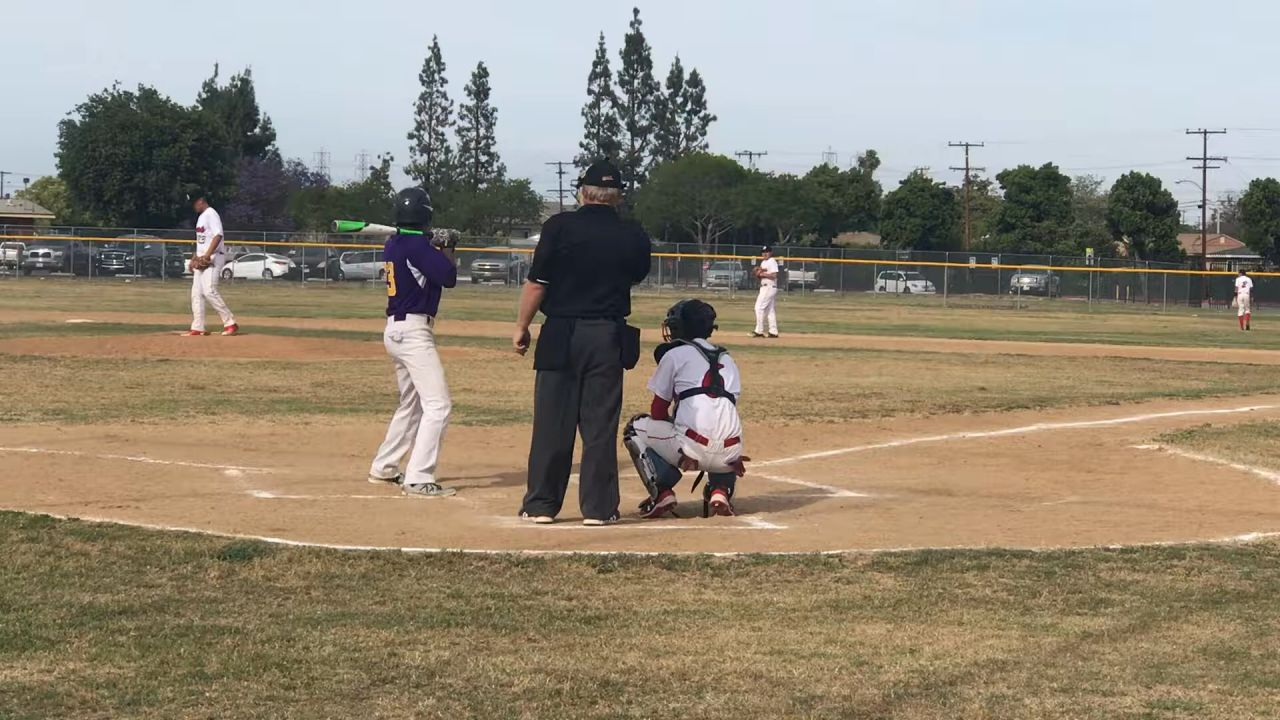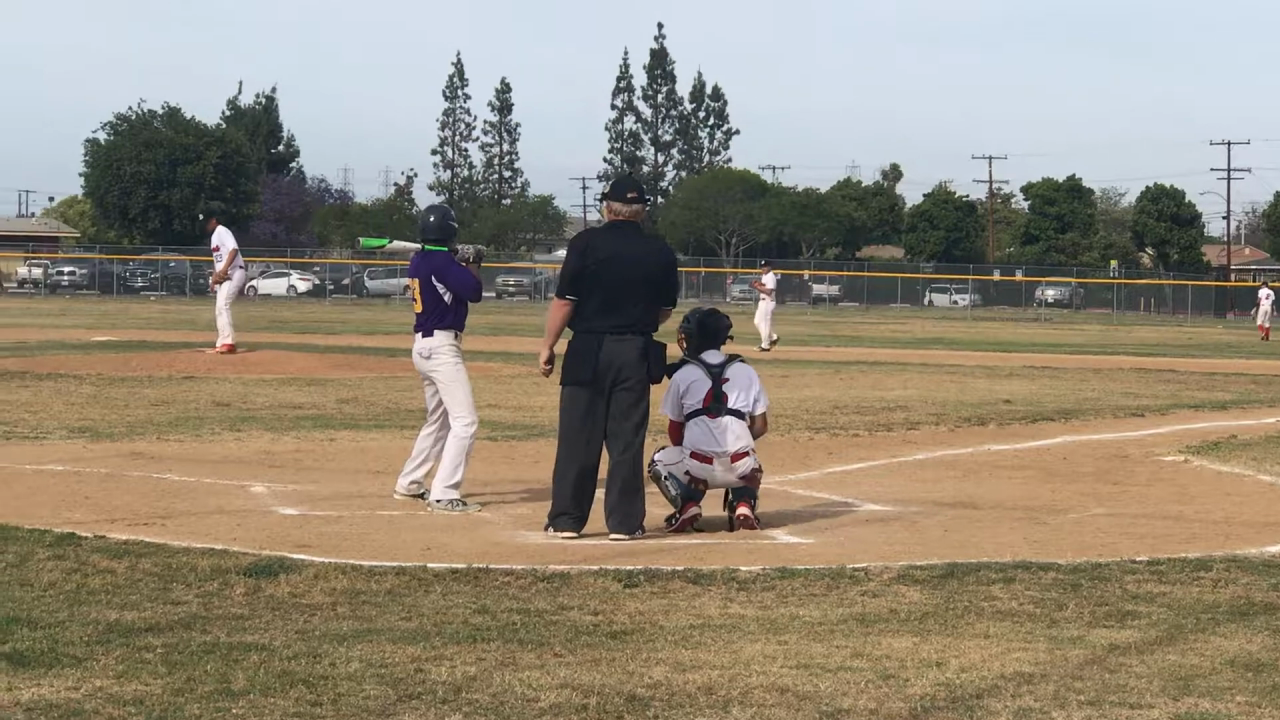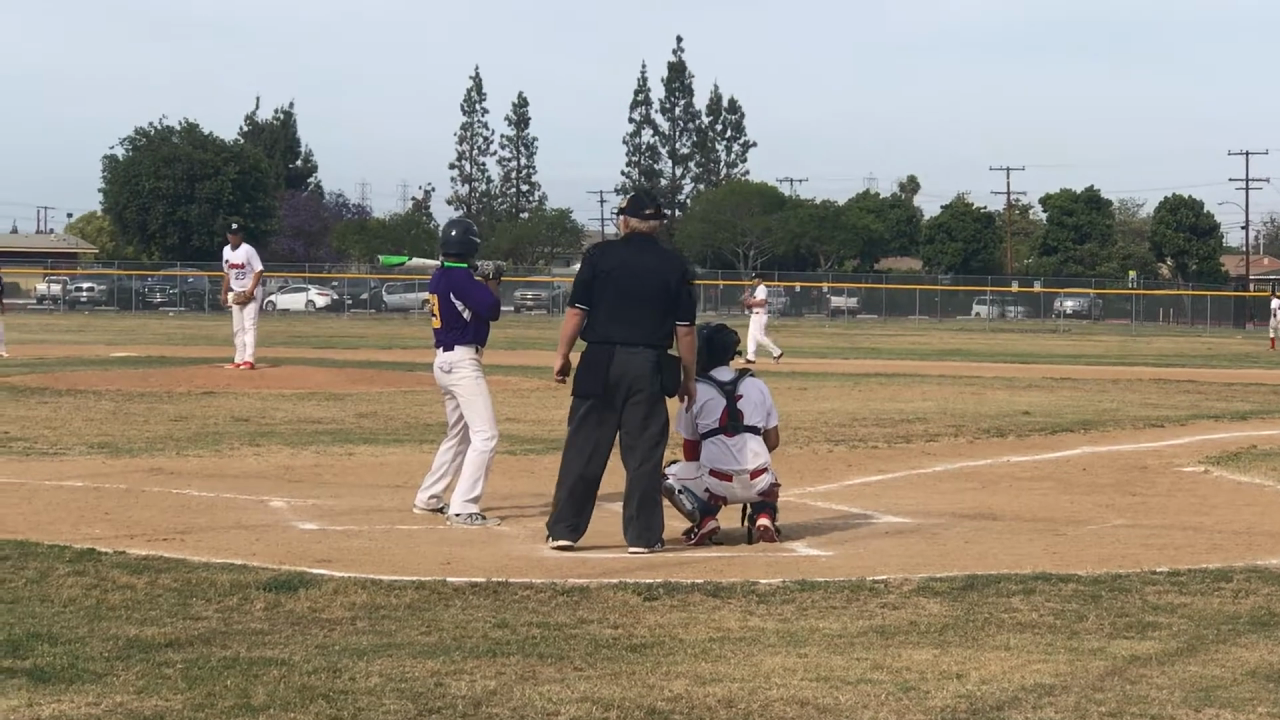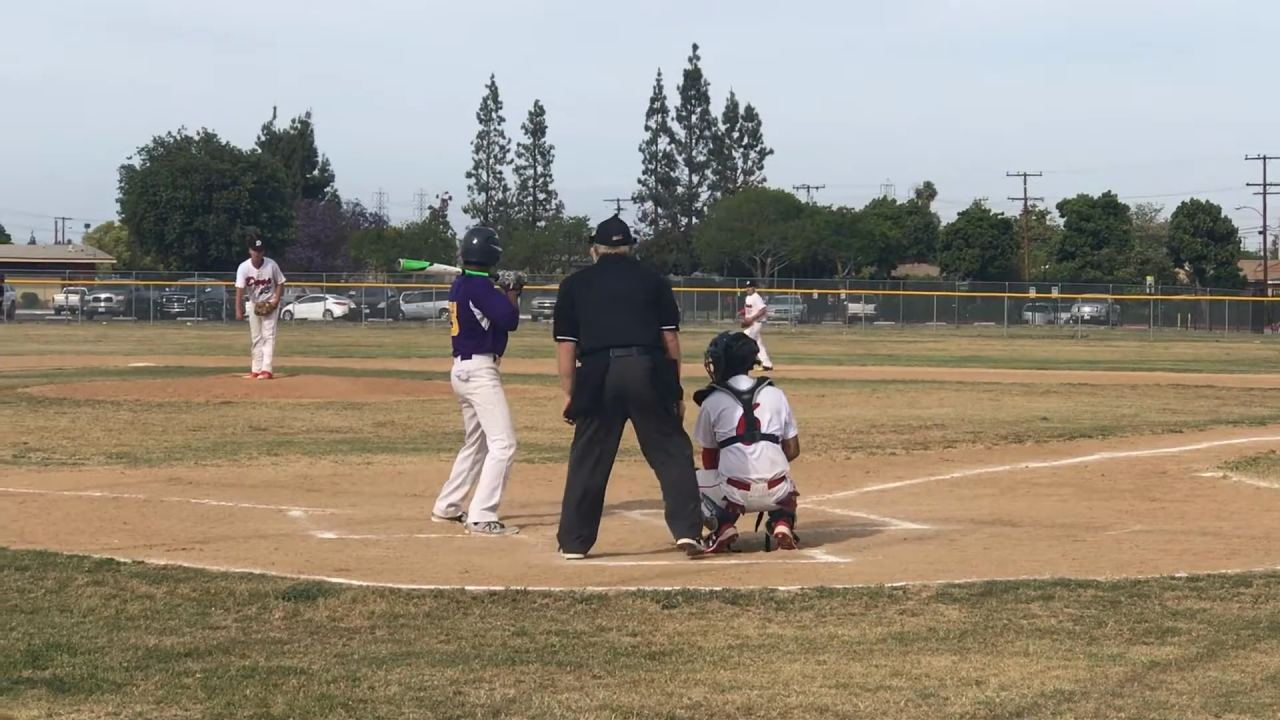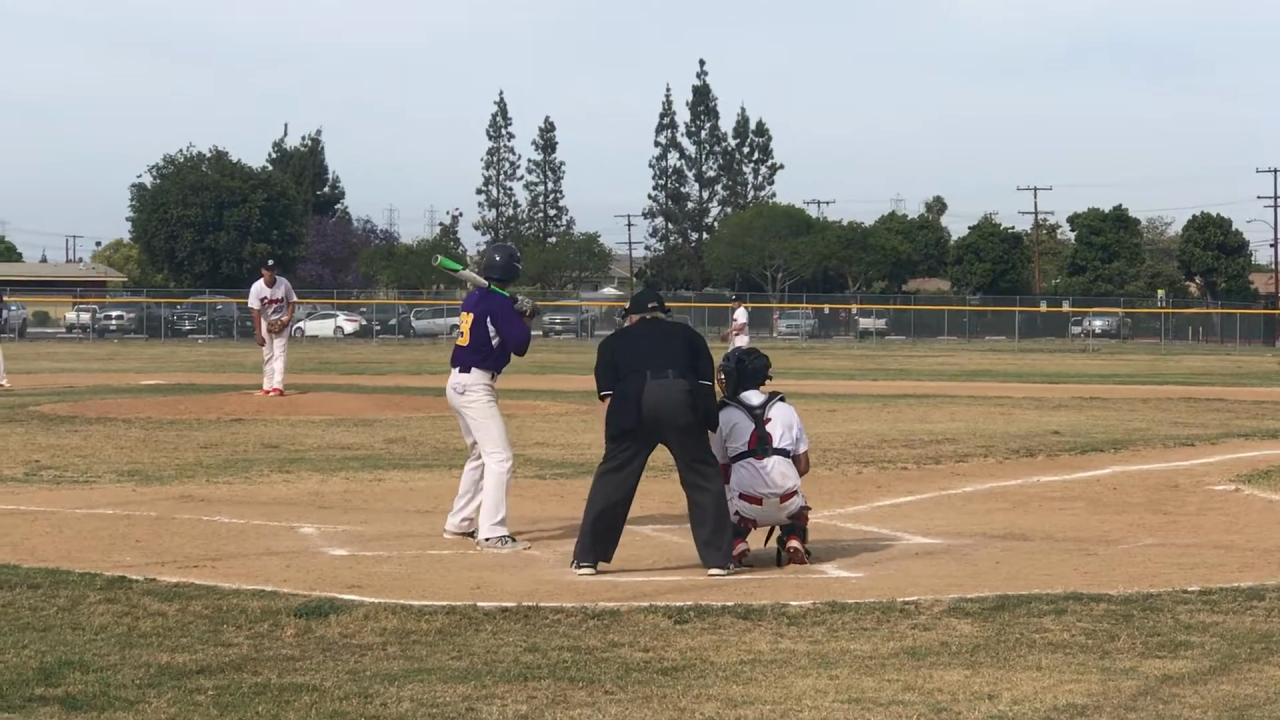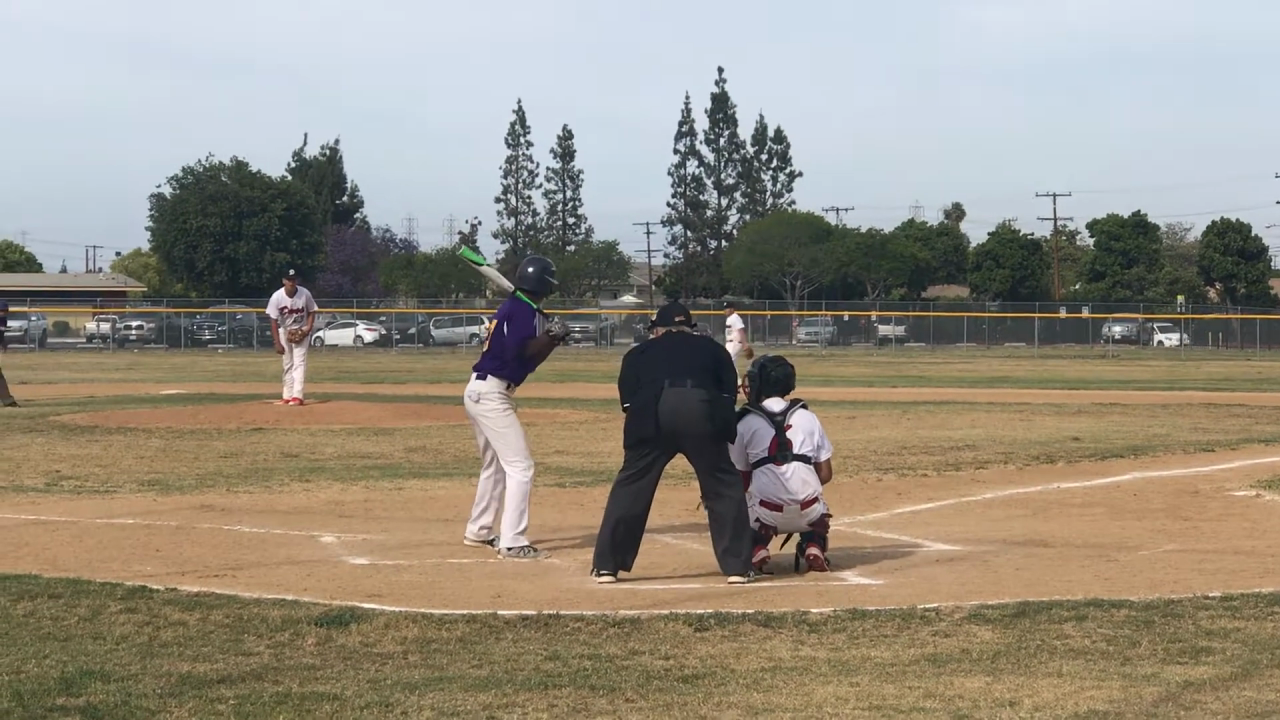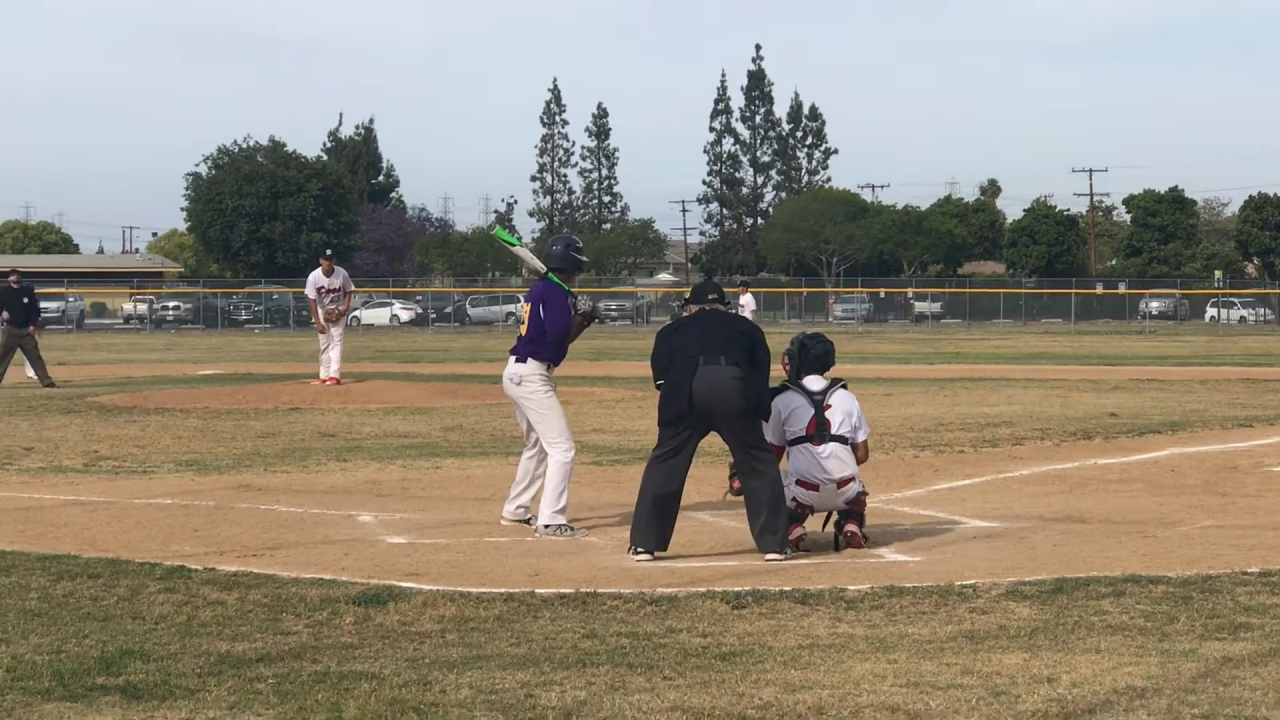
dt=0.5s
person 1, frame 1
left shoulder: (559, 226)
right shoulder: (635, 237)
left elbow: (536, 284)
left wrist: (522, 327)
left hip: (561, 334)
right hip: (608, 337)
left knee: (552, 422)
right knee: (601, 426)
left ankle: (541, 504)
right ankle: (599, 507)
person 1, frame 2
left shoulder: (586, 243)
right shoulder: (660, 252)
left elbow: (564, 301)
right elbow: (665, 309)
left wrist: (547, 346)
left hip: (588, 351)
right hip: (636, 353)
left knee: (577, 437)
right knee: (627, 441)
left ankle: (566, 519)
right ankle: (625, 522)
person 1, frame 3
left shoulder: (600, 254)
right shoulder: (675, 265)
left elbow: (576, 311)
right elbow: (685, 329)
left wrist: (563, 355)
right wrist: (689, 377)
left hip: (600, 363)
right hip: (648, 366)
left knee: (583, 449)
right knee: (645, 455)
left ankle: (563, 528)
right ankle: (643, 535)
person 1, frame 4
left shoulder: (575, 283)
right shoulder: (652, 279)
left elbow: (566, 344)
right elbow: (669, 336)
left wrist: (569, 393)
right wrist: (674, 387)
left hip: (597, 376)
right hip: (647, 371)
left knee: (587, 460)
right knee: (672, 452)
left ankle: (574, 541)
right ankle: (688, 530)
person 1, frame 5
left shoulder: (613, 342)
right shoulder: (687, 334)
left elbow: (609, 397)
right elbow: (705, 384)
left wrist: (618, 445)
left hip: (633, 402)
right hip: (683, 397)
left knee: (612, 477)
right knee: (704, 477)
left ankle: (586, 557)
right ankle: (717, 559)
person 1, frame 6
left shoulder: (638, 353)
right shoulder: (713, 348)
left elbow: (630, 405)
right elbow: (728, 397)
left wrist: (642, 449)
right wrist: (711, 447)
left hip: (652, 411)
right hip: (701, 408)
left knee: (630, 485)
right knee: (725, 485)
left ankle: (606, 566)
right ankle: (737, 566)
person 1, frame 7
left shoulder: (671, 330)
right shoulder: (746, 327)
left elbow: (662, 379)
right elbow: (761, 373)
left wrist: (675, 414)
right wrist: (751, 414)
left hip: (687, 391)
right hip: (735, 386)
left knee: (664, 463)
right knee: (760, 463)
left ankle: (643, 544)
right ankle: (774, 544)
person 2, frame 1
left shoulder: (394, 244)
right shoulder: (417, 244)
right elbow: (448, 277)
left wrist: (435, 246)
right wrist: (447, 248)
left hip: (397, 329)
right hip: (413, 331)
left knee: (411, 404)
right knee: (437, 405)
left ankle: (383, 468)
right ankle: (418, 479)
person 2, frame 2
left shoulder: (419, 260)
right shoulder: (442, 260)
right elbow: (474, 292)
left wrist: (460, 262)
right wrist: (472, 264)
left hip: (425, 345)
right hip: (441, 347)
left knee: (438, 421)
right knee: (465, 421)
left ankle: (408, 484)
right ankle: (444, 495)
person 2, frame 3
left shoulder: (440, 276)
right shoulder: (460, 276)
right elbow: (492, 310)
left wrist: (483, 280)
right wrist: (492, 281)
left hip: (447, 360)
right hip: (462, 362)
left knee: (459, 435)
right knee: (485, 435)
left ankle: (428, 498)
right ankle: (463, 509)
person 2, frame 4
left shoulder: (460, 284)
right shoulder: (480, 285)
right elbow: (510, 320)
left wrist: (503, 291)
right wrist: (512, 292)
left hip: (464, 368)
right hip: (479, 370)
left knee: (476, 443)
right knee: (502, 444)
left ankle: (446, 507)
right ankle: (481, 517)
person 2, frame 5
left shoulder: (473, 298)
right shoulder: (500, 302)
right elbow: (519, 347)
left wrist: (516, 315)
right wrist: (526, 319)
left hip: (459, 382)
right hip: (475, 385)
left knee: (480, 456)
right knee: (499, 458)
left ankle: (458, 523)
right ankle: (491, 534)
person 2, frame 6
left shoulder: (512, 306)
right shoulder: (524, 310)
left elbow: (528, 361)
right elbow: (517, 351)
left wrist: (553, 341)
right wrist: (548, 336)
left hip: (479, 391)
right hip: (491, 394)
left knee: (494, 465)
right knee: (520, 467)
left ankle: (478, 531)
right ankle: (513, 543)
person 2, frame 7
left shoulder: (539, 289)
right shoulder: (556, 292)
right elbow: (559, 336)
left wrist: (584, 321)
right wrist: (582, 314)
left hip: (519, 373)
right hip: (531, 376)
left knee: (538, 445)
right knee: (561, 447)
left ankle: (515, 510)
right ankle: (551, 521)
person 3, frame 1
left shoulder: (675, 355)
right shoulder: (729, 362)
left elbow: (658, 411)
left wrist: (670, 439)
left hip: (690, 447)
right hip: (727, 453)
left knee: (637, 428)
left ankle: (661, 492)
right ankle: (721, 491)
person 3, frame 2
left shoulder: (683, 374)
right shoulder: (747, 372)
left elbow: (675, 431)
right elbow: (760, 427)
left hip: (699, 467)
right hip: (740, 468)
left knee: (660, 460)
left ankle: (686, 504)
right ankle: (744, 504)
person 3, frame 3
left shoulder: (696, 392)
right shoulder: (757, 386)
left elbow: (690, 450)
right elbow: (773, 441)
left wrist: (702, 471)
left hip: (717, 485)
right hip: (758, 483)
left knee: (671, 475)
left ankle: (703, 519)
right ankle: (764, 516)
person 3, frame 4
left shoulder: (712, 401)
right shoulder: (776, 394)
left elbow: (710, 460)
right elbow: (792, 450)
left hip: (735, 493)
right hip: (775, 492)
left ankle: (722, 527)
right ankle: (782, 525)
person 3, frame 5
left shoulder: (724, 416)
right shoulder: (787, 410)
left elbow: (721, 473)
right elbow: (803, 466)
left hip: (746, 508)
right hip: (787, 506)
left ankle: (735, 542)
right ankle: (794, 541)
person 3, frame 6
left shoulder: (745, 423)
right shoulder: (809, 417)
left elbow: (741, 482)
right elbow: (825, 474)
left hip: (766, 515)
right hip: (809, 514)
left ankle: (756, 550)
right ankle: (814, 548)
person 3, frame 7
left shoulder: (783, 400)
right shoulder: (847, 397)
left elbow: (772, 455)
right elbow: (862, 455)
left hip: (804, 494)
right hip: (845, 492)
left ankle: (792, 527)
right ankle: (852, 526)
